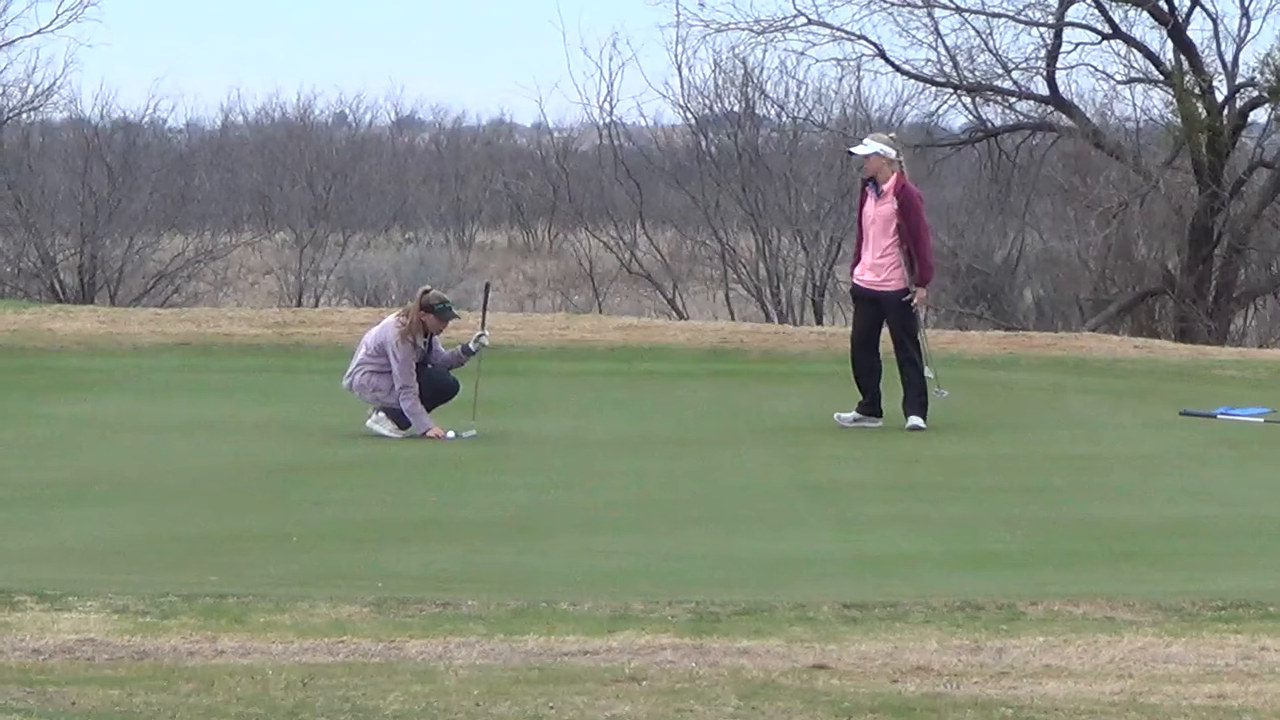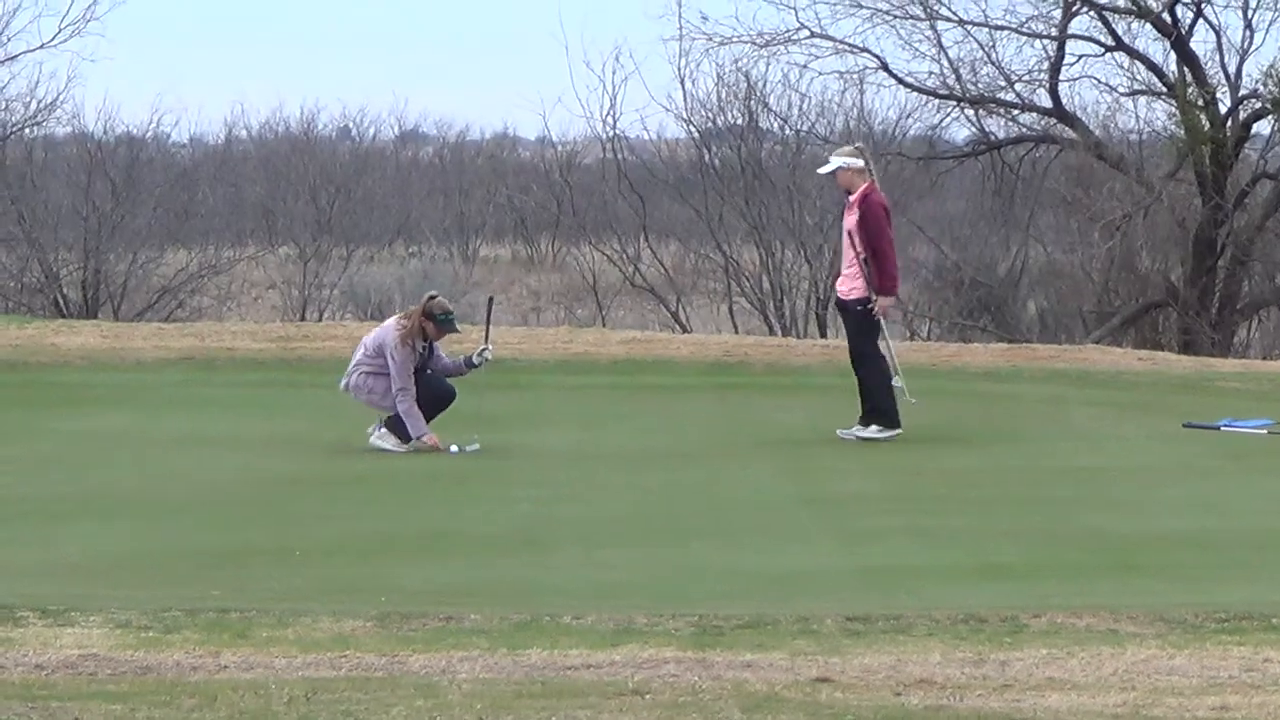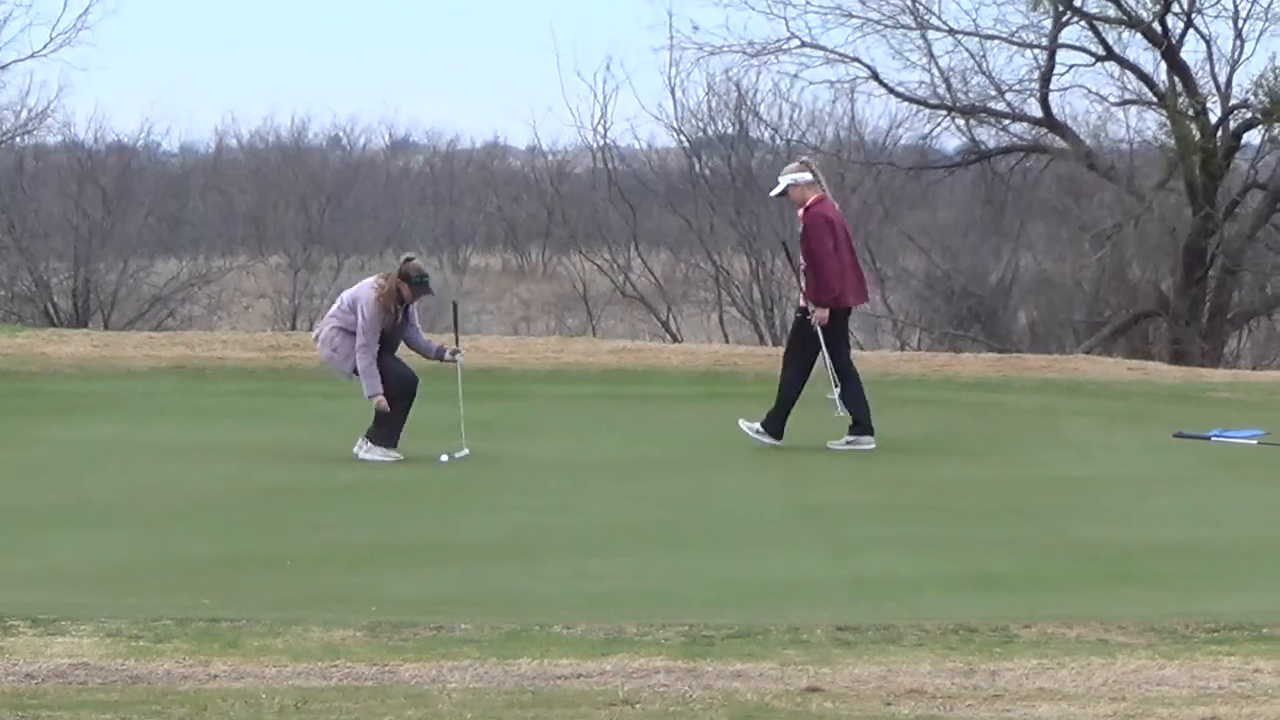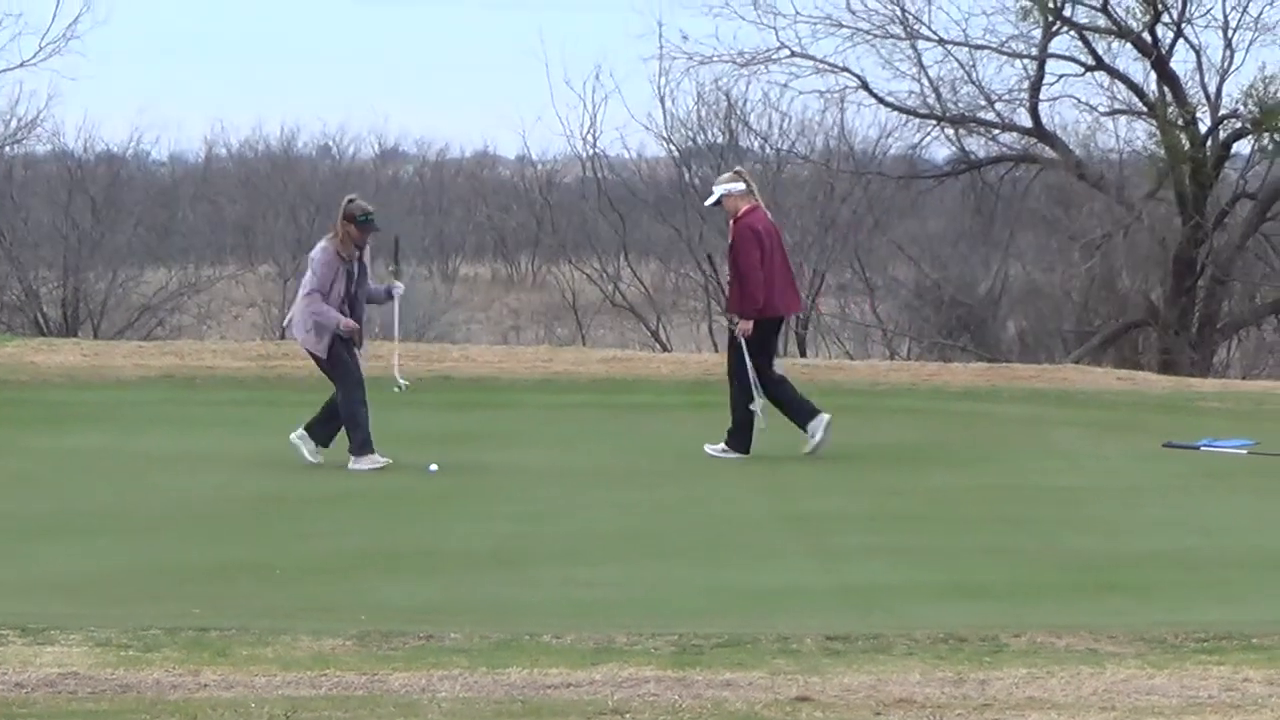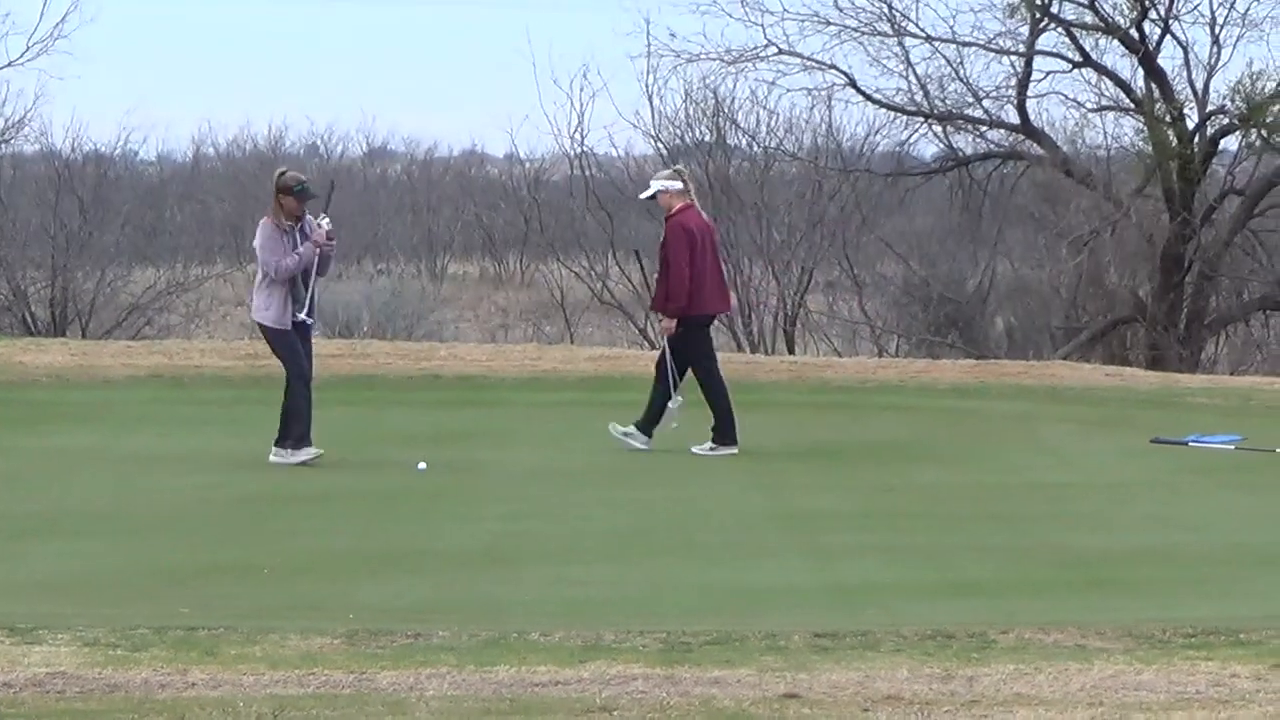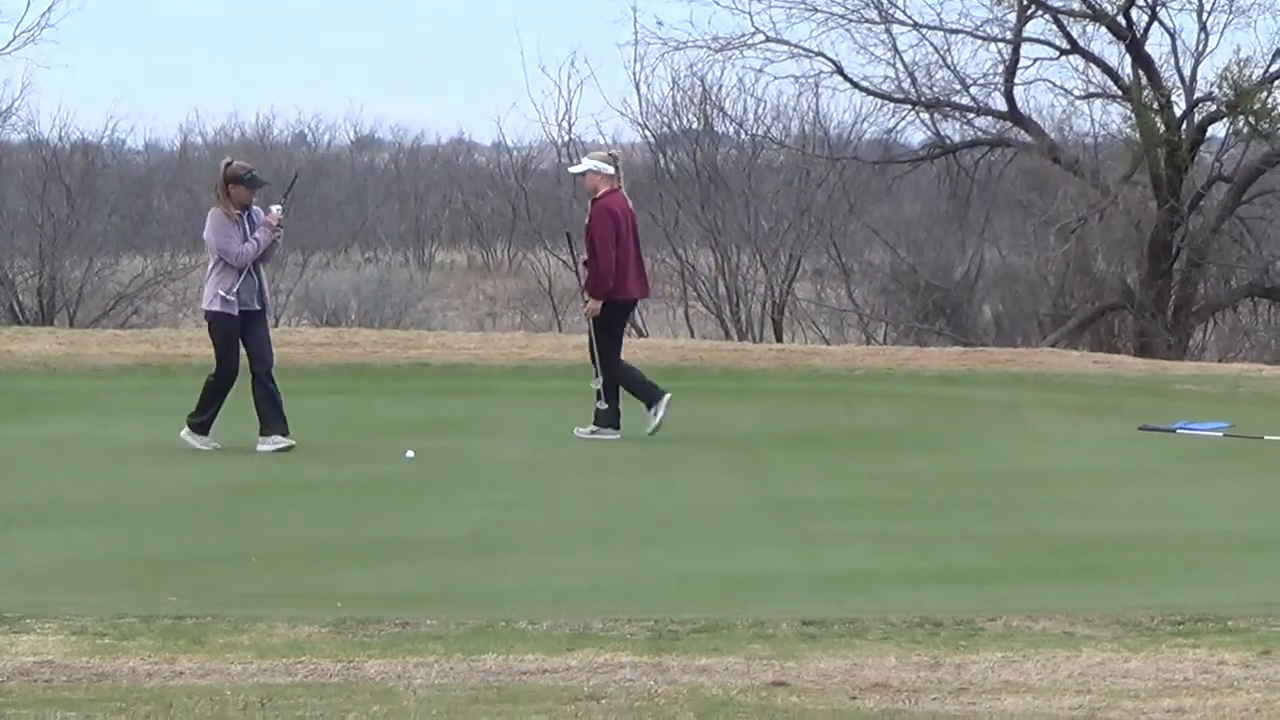
dt=0.3s
person 1, frame 1
left shoulder: (906, 193)
right shoulder: (867, 191)
left elbow: (921, 239)
left wrist: (922, 283)
right wrist: (855, 270)
left hip: (897, 285)
right hip: (866, 284)
left knee: (906, 348)
right knee: (861, 345)
left ankle: (916, 412)
right ankle: (869, 410)
person 1, frame 2
left shoulder: (871, 202)
right shoulder: (854, 202)
left elbow: (883, 249)
left wrist: (883, 291)
right wrist: (840, 283)
left hip: (868, 292)
right hip: (850, 290)
left knee: (864, 353)
right knee: (861, 354)
left ankle: (887, 420)
right ankle: (873, 420)
person 1, frame 3
left shoulder: (815, 215)
right shoulder: (826, 209)
left elbow: (825, 261)
left wrist: (822, 303)
left hip: (822, 303)
right hip: (838, 301)
left knee: (796, 362)
right knee: (841, 363)
left ankle: (772, 427)
right ankle: (862, 431)
person 1, frame 4
left shoulder: (745, 226)
right shoulder: (763, 219)
left elbow: (751, 273)
left wrist: (746, 314)
left hip: (759, 312)
right hip: (776, 307)
left knee: (740, 374)
right knee: (763, 372)
left ankle: (737, 444)
right ankle: (813, 417)
person 1, frame 5
left shoulder: (678, 224)
right shoulder: (699, 218)
left elbow: (679, 272)
left wrist: (671, 313)
left hip: (691, 309)
right hip: (704, 305)
left knee: (705, 371)
right knee: (668, 367)
left ankle: (725, 438)
right ankle: (644, 430)
person 1, frame 6
left shoulder: (603, 207)
right shoulder: (620, 202)
left elbow: (605, 256)
left wrist: (596, 295)
left hip: (613, 293)
right hip: (628, 289)
left knee: (603, 356)
right knee: (606, 355)
left ankle: (655, 397)
right ankle: (606, 422)
person 2, frame 1
right shoulder: (400, 335)
left elbow: (440, 360)
right elbow: (406, 390)
left wrist: (469, 349)
right wrist: (426, 426)
left knee: (448, 384)
right knee: (442, 385)
left ankle: (385, 410)
right ankle: (386, 417)
person 2, frame 2
right shoulder: (399, 338)
left elbow: (439, 364)
right elbow: (403, 393)
left wrist: (471, 361)
right wrist: (423, 433)
left hip: (390, 375)
right hip: (367, 382)
left knee: (445, 392)
right knee: (439, 392)
left ankle: (389, 427)
right ankle: (390, 434)
person 2, frame 3
left shoulder: (403, 297)
right shoulder: (374, 297)
left elbow: (413, 335)
right elbow: (365, 349)
left wrist: (441, 352)
right wrist: (374, 392)
left hip: (365, 342)
right hip: (339, 338)
left knee: (408, 381)
right knee: (398, 380)
left ankle: (373, 439)
right ankle: (376, 444)
person 2, frame 4
left shoulder: (362, 251)
right shoulder: (326, 252)
left elbow: (365, 294)
right elbow: (310, 298)
left wrist: (387, 292)
right wrist: (339, 321)
left hip: (342, 331)
right hip: (315, 328)
left knee: (348, 387)
right knee: (352, 386)
left ankle: (309, 436)
right ankle: (362, 454)
person 2, frame 5
left shoulder: (308, 224)
right shoulder: (269, 227)
left elbow: (320, 270)
right elbow: (278, 268)
left wrist: (325, 245)
right wrist: (309, 247)
left hip: (300, 312)
right hip: (274, 313)
left knee: (301, 376)
right knee: (299, 373)
left ankle: (285, 446)
right ankle: (297, 445)
person 2, frame 6
left shoulder: (254, 213)
right shoulder: (218, 217)
left elbow: (263, 257)
right elbow: (238, 257)
left wrist: (273, 233)
right wrist: (263, 233)
left hip: (253, 301)
right hip: (223, 302)
left knee: (263, 365)
right knee: (227, 368)
left ankle: (273, 433)
right ankle: (196, 429)
